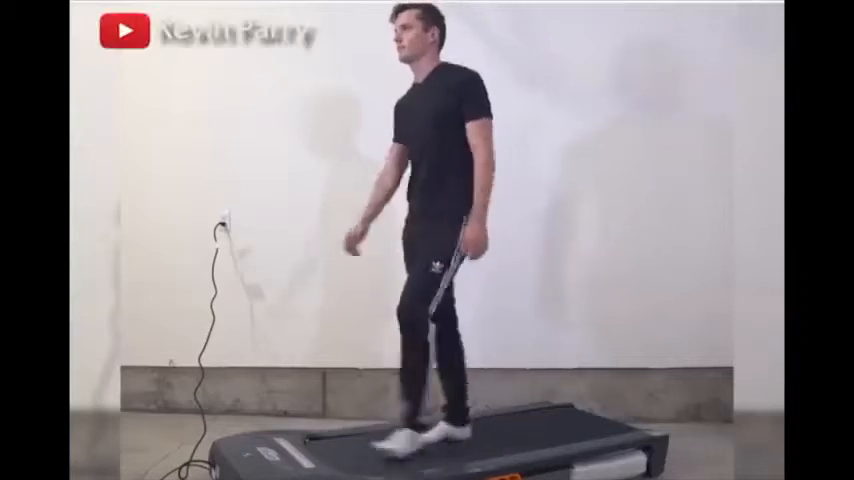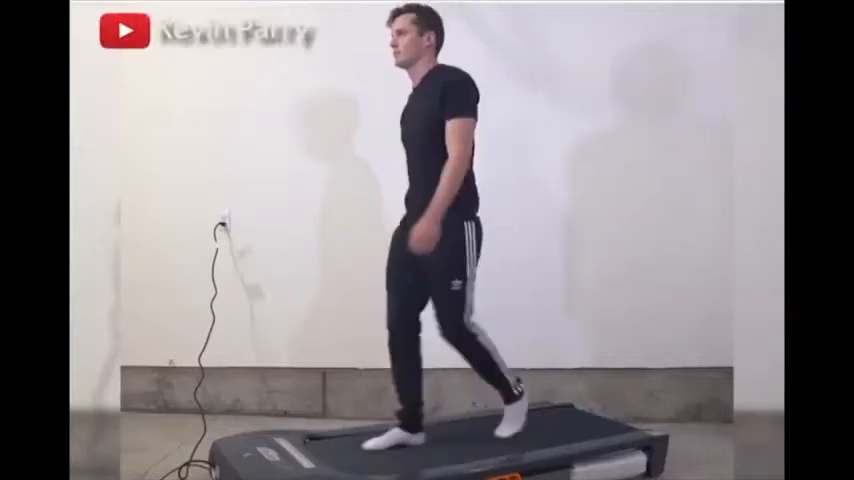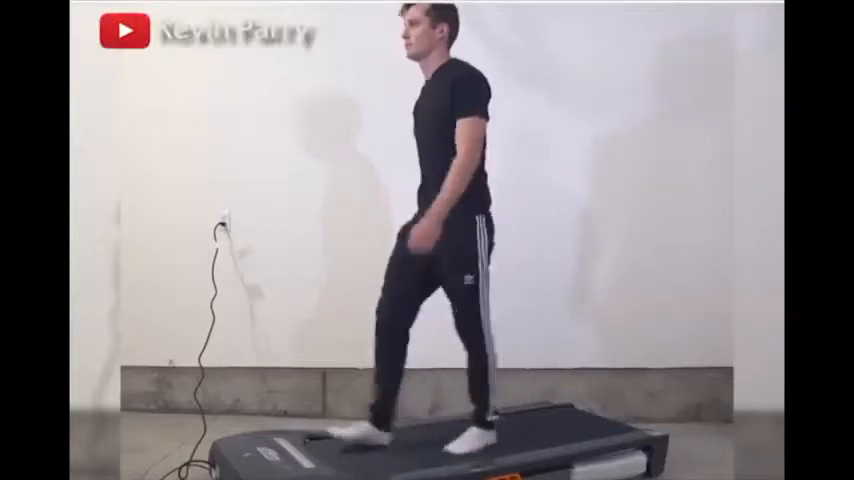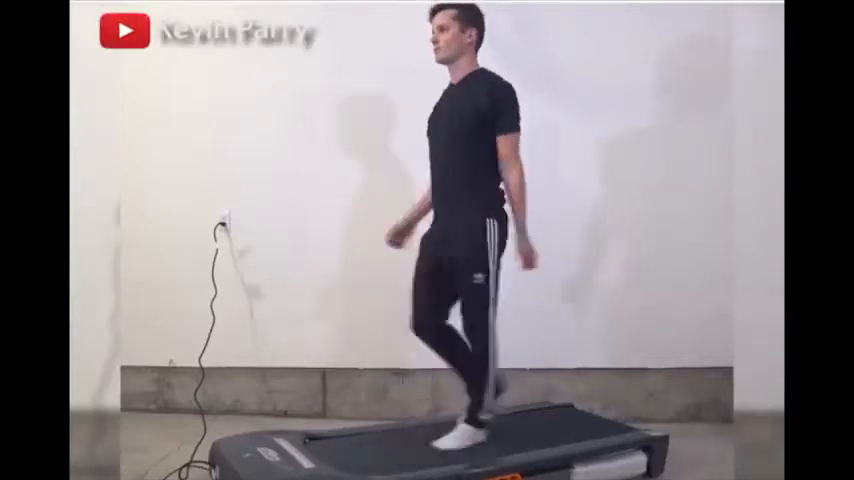
dt=0.5s
person 1, frame 1
left shoulder: (462, 82)
right shoulder: (406, 104)
left elbow: (482, 155)
right elbow: (392, 170)
left wrist: (477, 219)
right wrist: (363, 223)
left hip: (452, 221)
right hip: (418, 223)
left knee: (413, 313)
right knee: (440, 320)
left ankle: (411, 423)
right ankle: (457, 417)
person 1, frame 2
left shoulder: (453, 84)
right shoulder: (413, 103)
left elbow: (460, 157)
left wrist: (432, 218)
left hip: (454, 226)
right hip: (413, 227)
left knee: (454, 326)
right knee: (400, 326)
left ankle: (514, 396)
right ankle: (409, 426)
person 1, frame 3
left shoulder: (466, 80)
right shoulder: (428, 92)
left elbow: (468, 156)
left wrist: (435, 217)
left hip: (462, 223)
right hip: (424, 223)
left knee: (471, 325)
right knee: (389, 316)
left ankle: (483, 423)
right ankle: (378, 422)
person 1, frame 4
left shoulder: (495, 91)
right shoulder: (445, 101)
left elbow: (511, 166)
left wrist: (523, 236)
right wrist: (410, 220)
left hip: (479, 227)
right hip: (443, 227)
left knee: (478, 324)
right knee: (424, 320)
left ankle: (475, 420)
right ankle: (487, 384)
